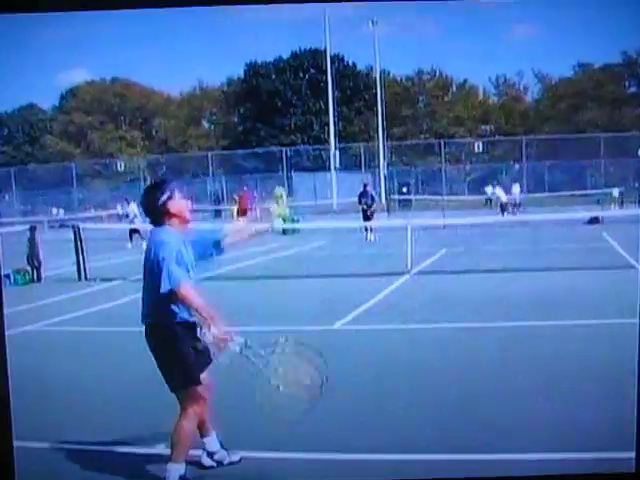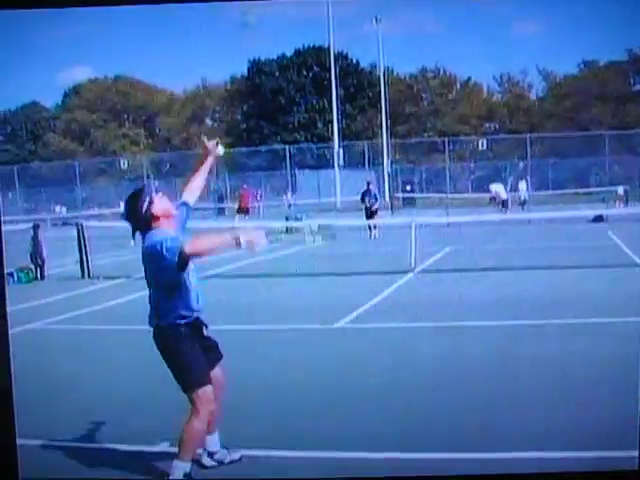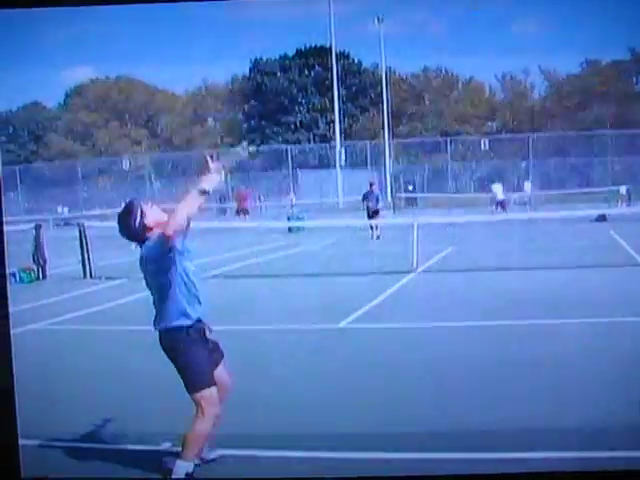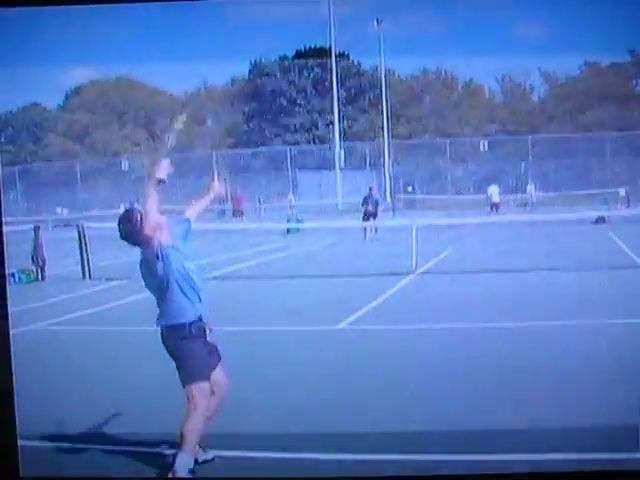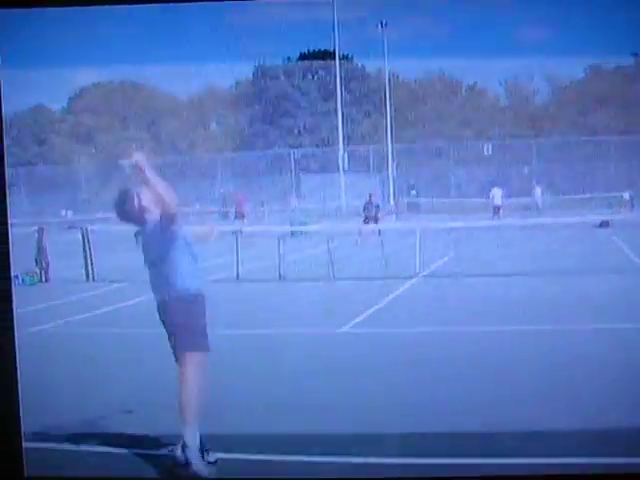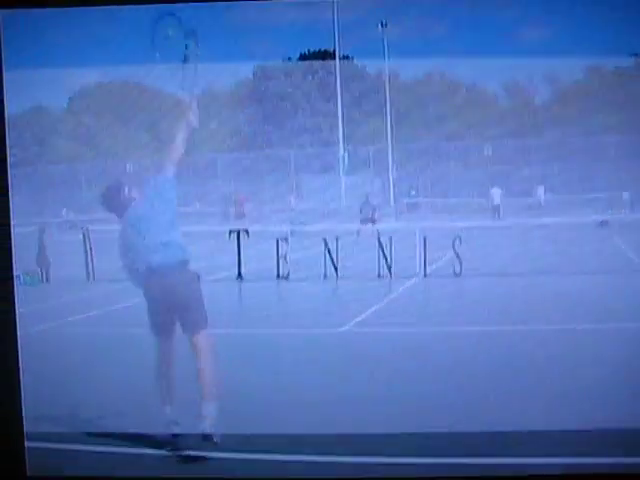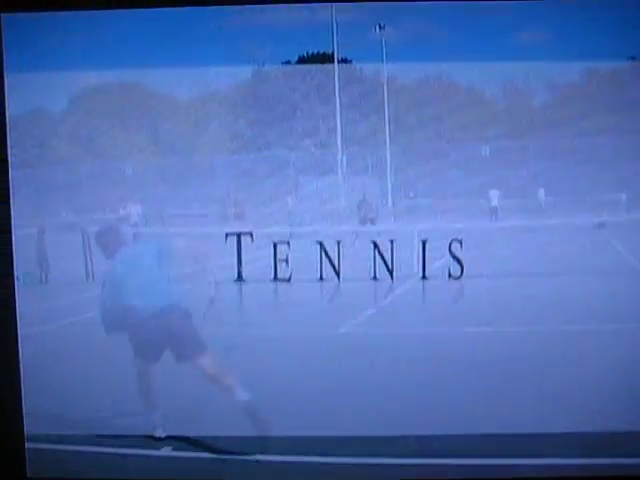
dt=0.2s
person 1, frame 1
left shoulder: (182, 238)
right shoulder: (165, 244)
left elbow: (221, 239)
right elbow: (181, 289)
left wrist: (255, 225)
right wrist: (213, 321)
left hip: (183, 326)
right hip: (168, 331)
left knee: (202, 389)
right knee: (193, 402)
left ankle: (212, 451)
person 1, frame 2
left shoulder: (171, 228)
right shoulder: (159, 243)
left elbow: (189, 192)
right elbow: (192, 248)
left wrist: (208, 159)
right wrist: (236, 237)
left hip: (189, 325)
right hip: (175, 332)
left knee: (216, 384)
right knee: (204, 404)
left ankle: (212, 450)
person 1, frame 3
left shoulder: (165, 240)
right shoulder: (155, 250)
left elbow: (184, 211)
right elbow: (171, 229)
left wrist: (206, 180)
right wrist: (203, 188)
left hip: (193, 327)
right hip: (180, 334)
left knee: (222, 385)
right knee: (209, 408)
left ankle: (198, 449)
person 1, frame 4
left shoulder: (172, 236)
right shoulder: (153, 254)
left elbow: (188, 215)
right elbow: (148, 232)
left wrist: (210, 194)
right wrist: (156, 181)
left hip: (194, 326)
right hip: (182, 331)
left knee: (219, 388)
right knee: (200, 401)
left ankle: (191, 448)
person 1, frame 5
left shoulder: (159, 227)
right shoulder: (158, 228)
right elbow: (171, 207)
right wrist: (145, 170)
left hip: (184, 303)
right hip: (182, 305)
left knee: (194, 373)
right knee: (191, 372)
left ankle: (192, 444)
right ankle: (190, 448)
person 1, frame 6
left shoulder: (125, 232)
right shoulder: (152, 198)
left elbow: (133, 273)
right elbow: (172, 158)
right wrist: (186, 123)
left hip: (153, 284)
right hip: (177, 277)
left knee: (164, 353)
right knee: (202, 349)
left ankle: (169, 419)
right ankle: (208, 421)
person 1, frame 7
left shoulder: (110, 276)
right shoulder: (146, 249)
left elbow: (110, 323)
right elbow: (169, 253)
left wrist: (129, 324)
left hip: (144, 327)
right hip: (173, 317)
left knee: (143, 371)
right knee: (210, 369)
left ankle: (156, 427)
right ankle: (242, 398)
